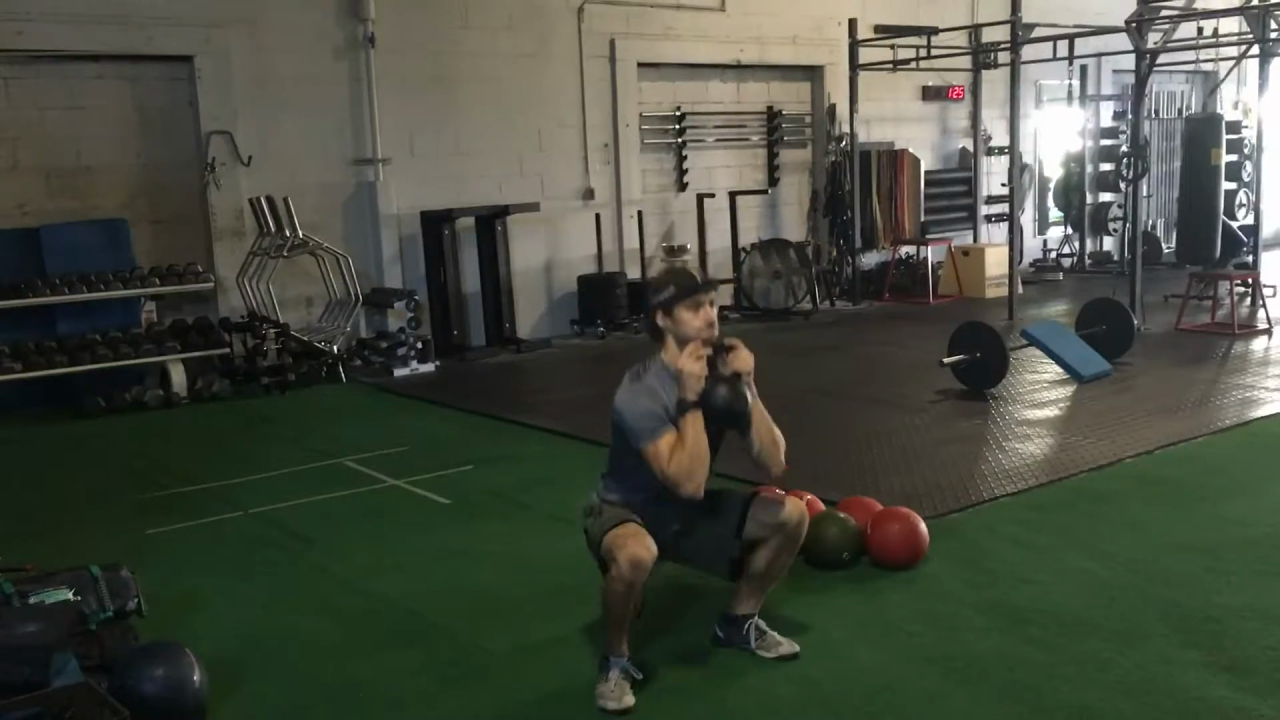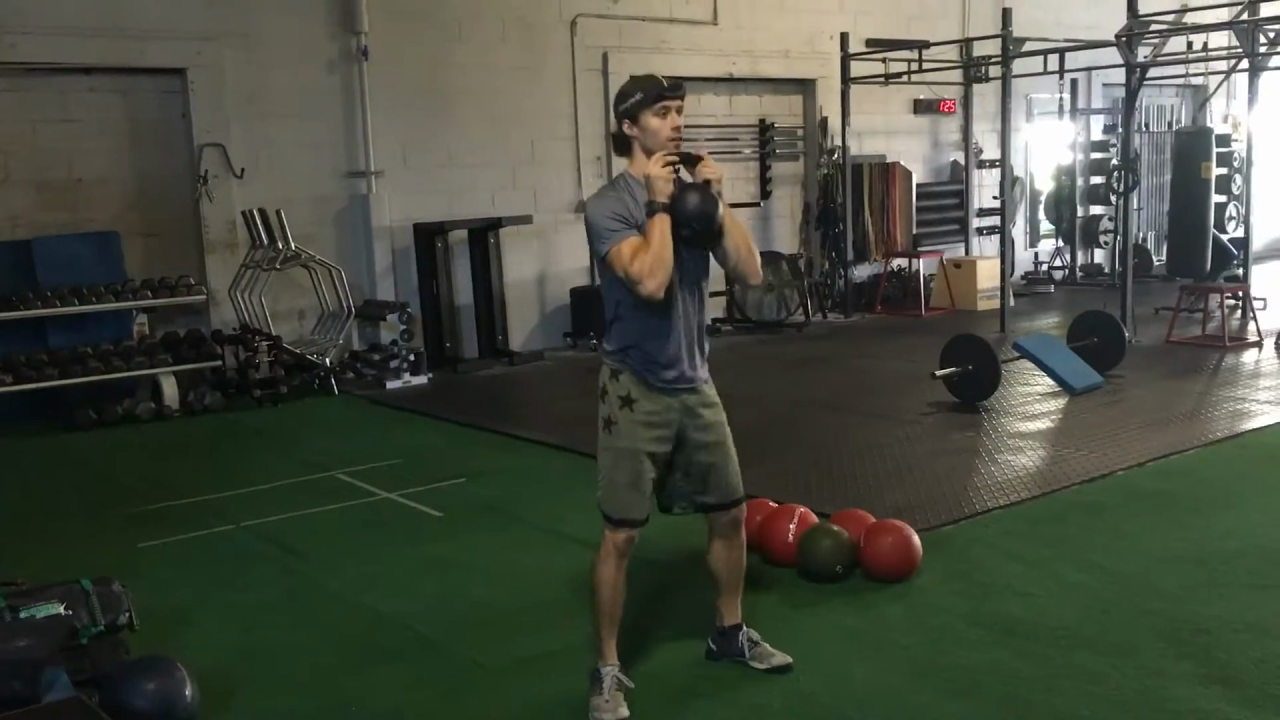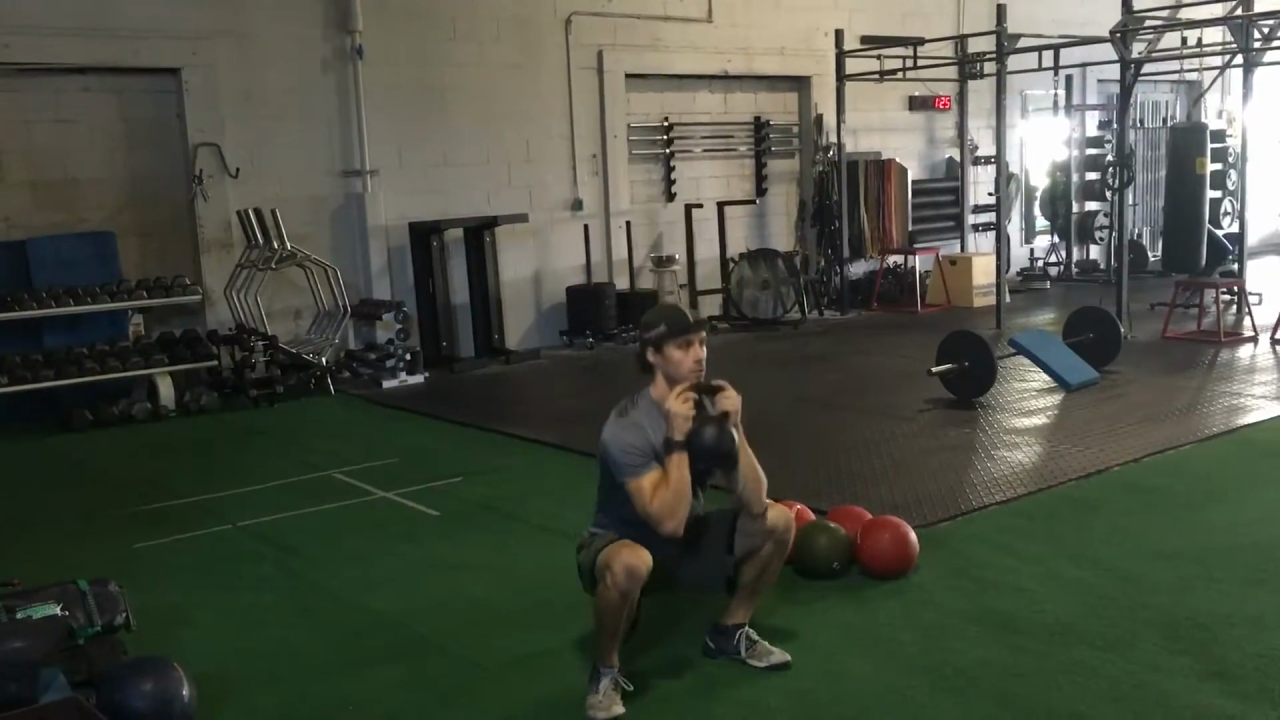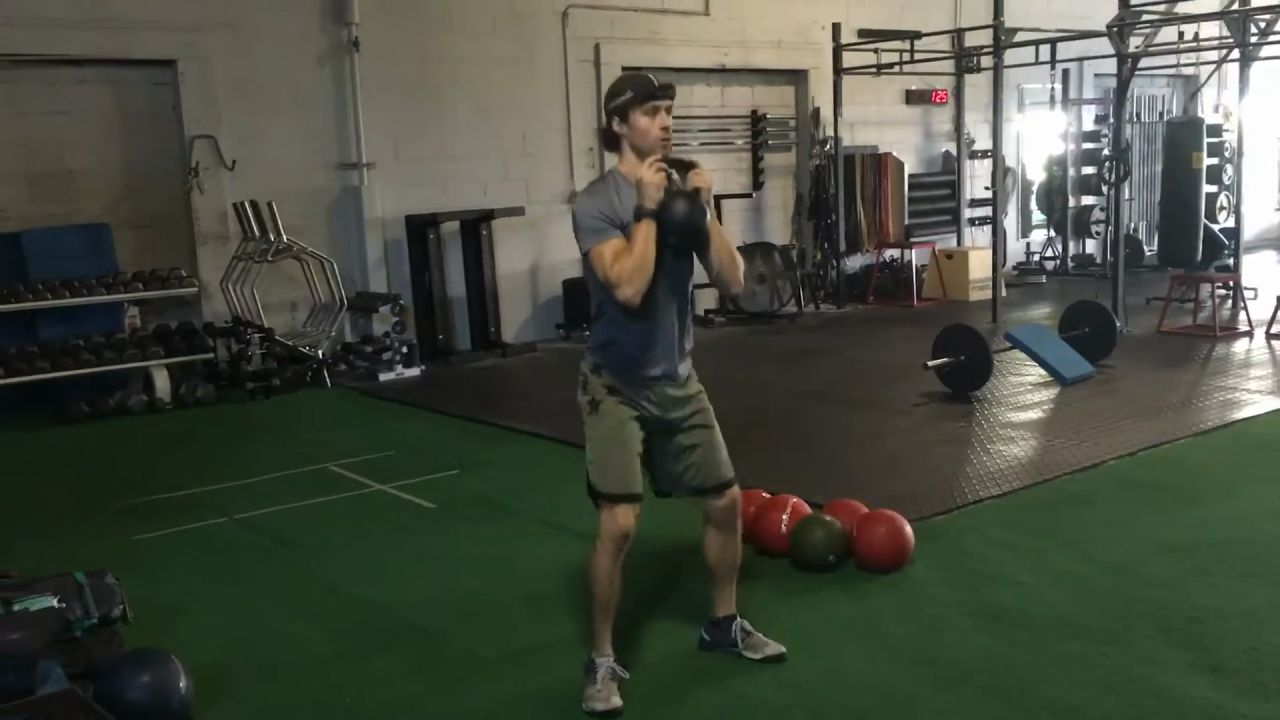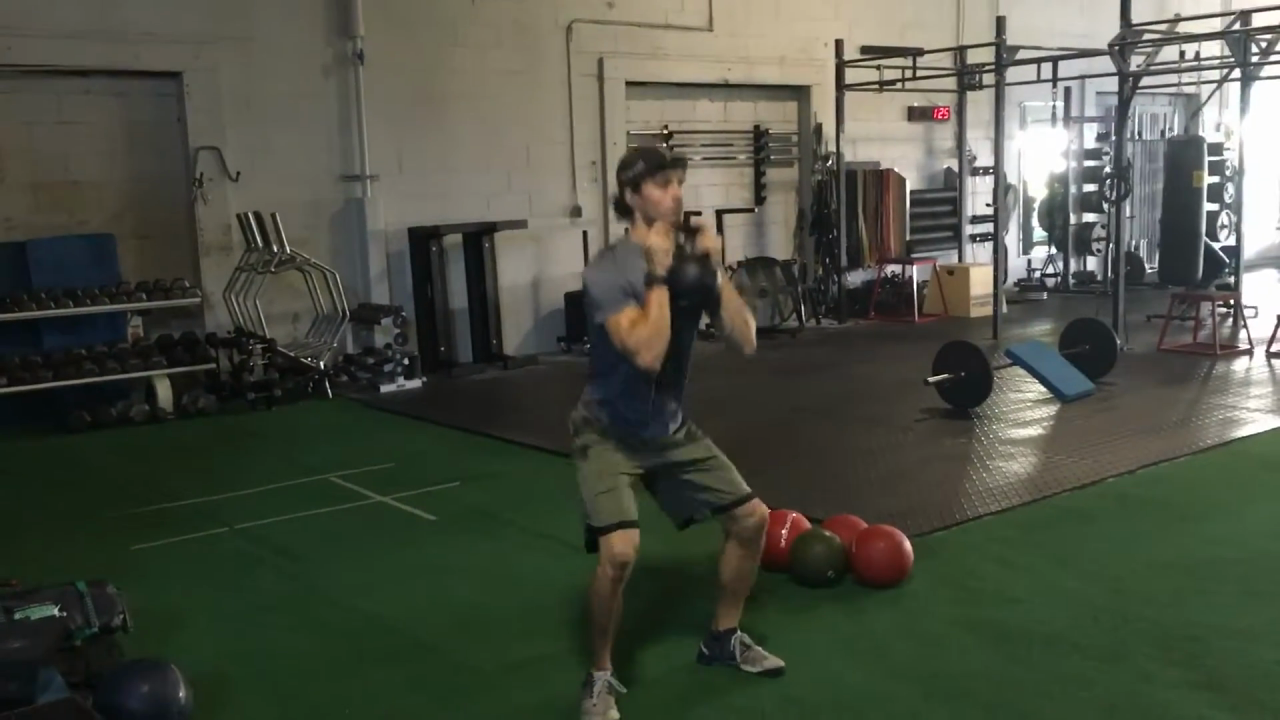
dt=0.7s
person 1, frame 1
left shoulder: (723, 373)
right shoulder: (640, 392)
left elbow: (774, 462)
right elbow: (688, 481)
left wrist: (748, 387)
right wrist: (691, 398)
left hip: (687, 512)
right hip: (624, 510)
left knee: (790, 517)
right knee: (636, 559)
left ankle: (738, 620)
right ankle: (615, 660)
person 1, frame 2
left shoulder: (693, 188)
right shoulder: (610, 204)
left elbow: (751, 273)
right elbow: (651, 281)
left wrist: (717, 199)
right wrist: (658, 203)
left hip: (695, 386)
right hip: (636, 389)
left knee: (729, 518)
right knee: (621, 536)
left ankle: (730, 635)
person 1, frame 3
left shoulder: (712, 409)
right shoulder: (627, 429)
left elbow: (756, 505)
right elbow: (669, 521)
left wrist: (735, 428)
right wrist: (677, 438)
left hip: (684, 543)
right hip: (616, 544)
left knee: (779, 523)
right knee: (631, 566)
left ankle: (729, 632)
right ankle: (605, 672)
person 1, frame 4
left shoulder: (680, 189)
right shoulder: (597, 201)
left elbow: (732, 281)
right elbow: (628, 288)
left wrist: (705, 209)
right wrist: (646, 208)
left hip: (678, 382)
right hip: (614, 387)
left knee: (725, 504)
right knee: (619, 524)
left ankle: (723, 624)
right ankle: (602, 660)
person 1, frame 5
left shoulder: (693, 260)
right shoulder: (608, 271)
left elbow: (745, 341)
right elbow: (648, 354)
left wrist: (715, 270)
right wrist: (657, 274)
left hip: (671, 431)
right hip: (607, 434)
left knee: (751, 519)
right knee: (619, 550)
left ankle: (724, 639)
